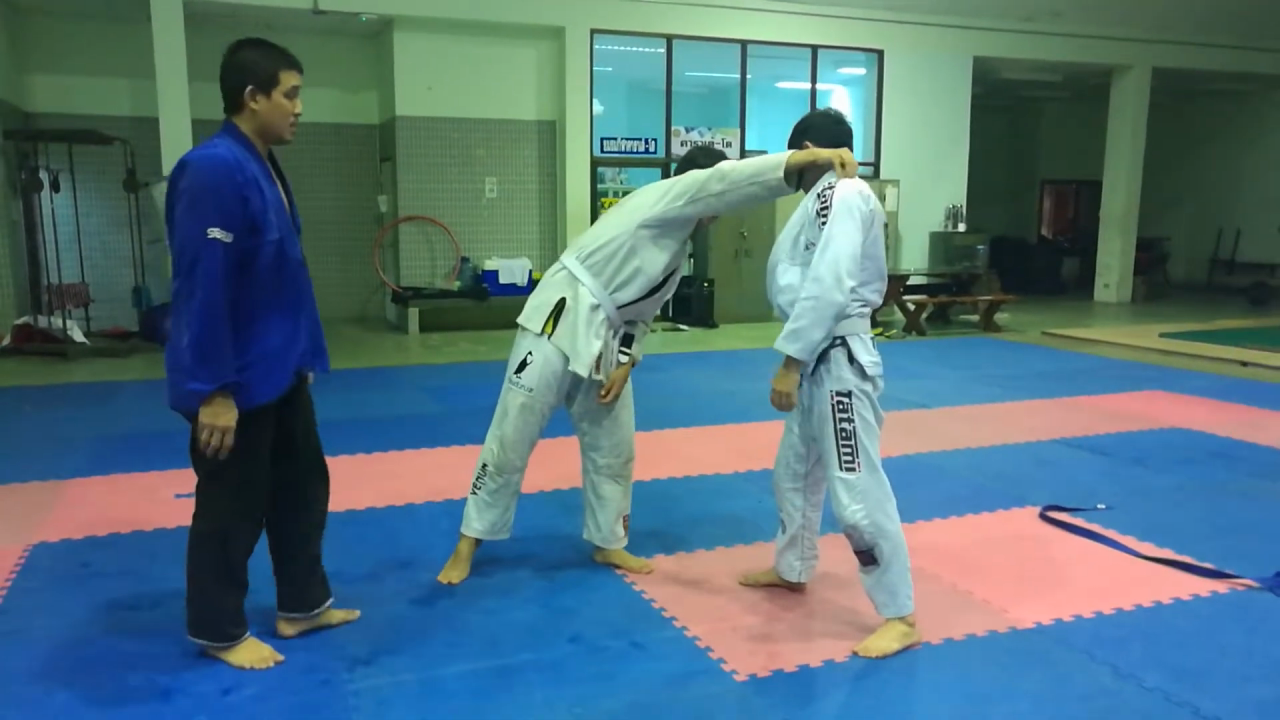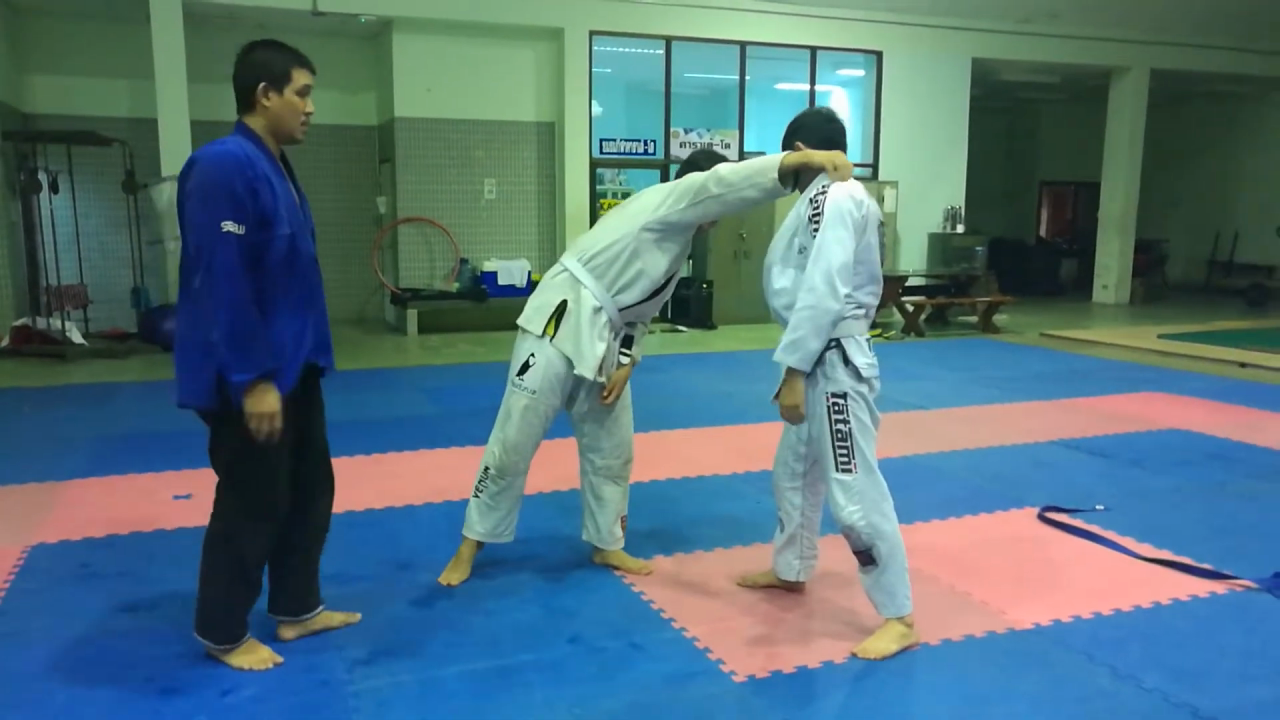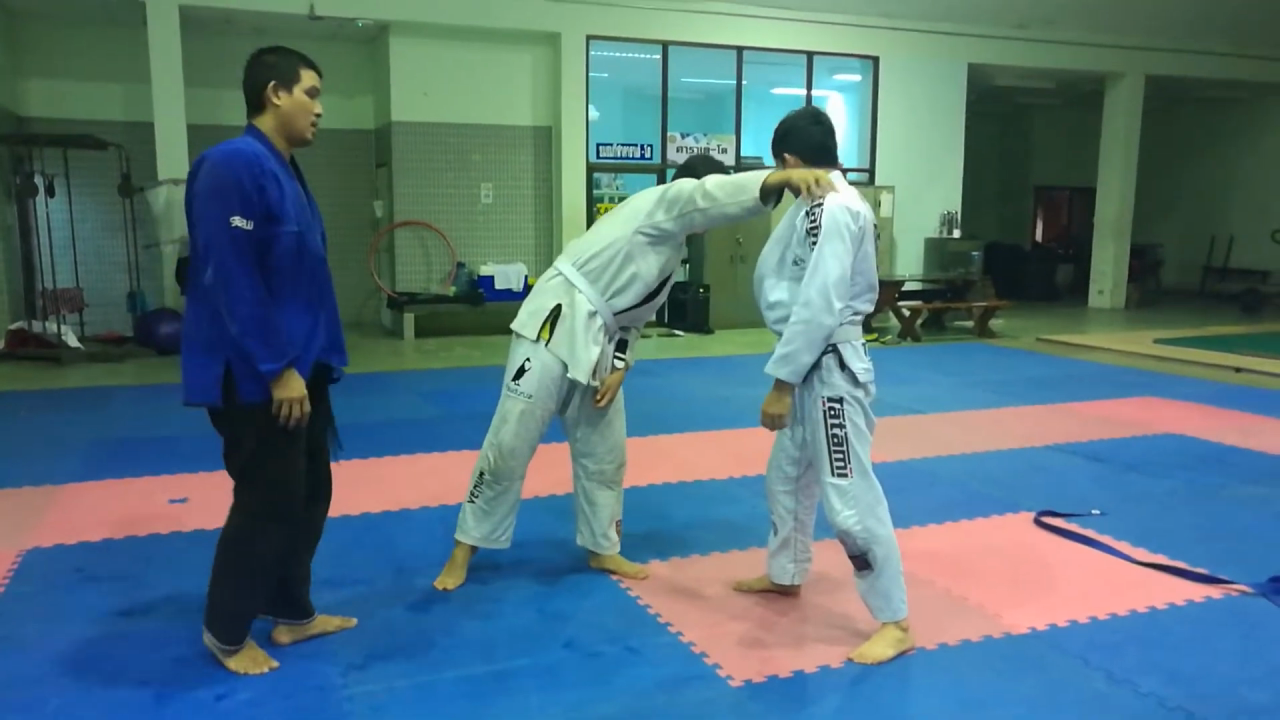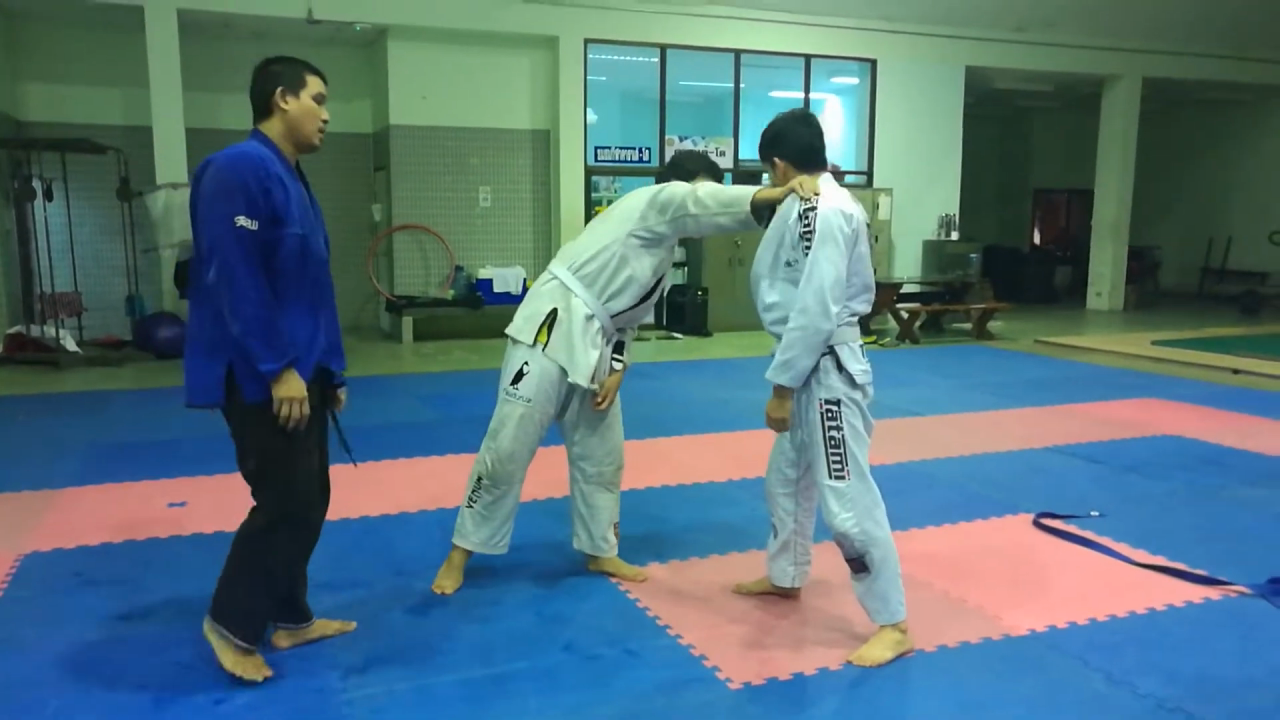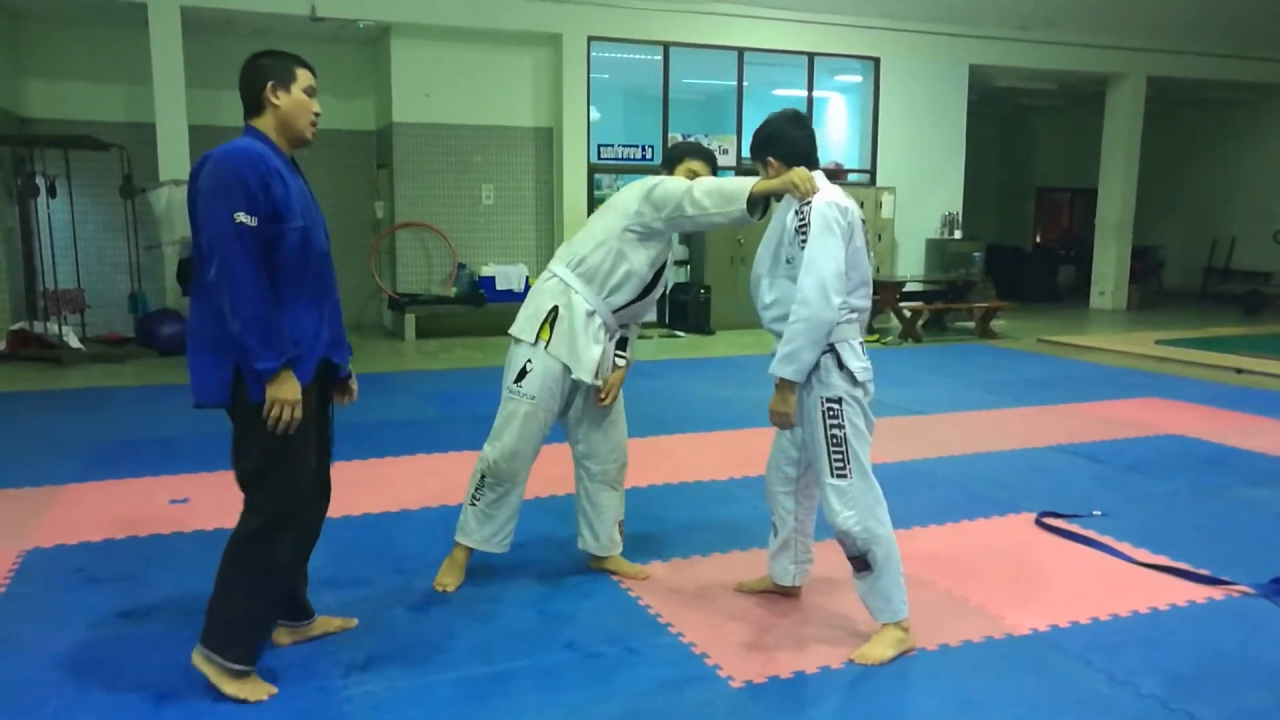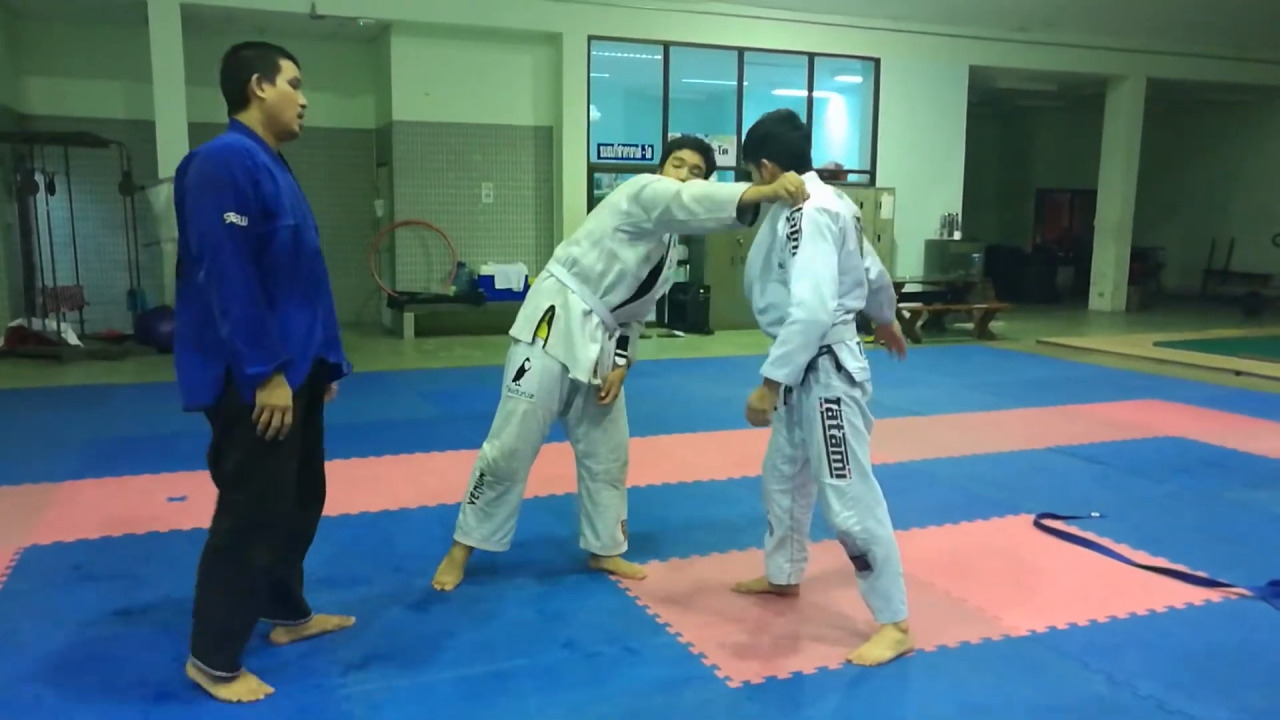
dt=0.2s
person 1, frame 1
left shoulder: (262, 166)
right shoulder: (214, 172)
right elbow: (202, 288)
left wrist: (295, 357)
right wrist: (213, 390)
left hip: (279, 366)
right hip: (236, 378)
left knee: (305, 482)
right knee: (234, 503)
left ankle: (301, 603)
right ankle: (218, 631)
person 1, frame 2
left shoulder: (272, 166)
right shoulder: (224, 168)
right elbow: (221, 283)
right wrist: (253, 378)
left hip: (292, 365)
right hip: (250, 374)
left knee: (311, 488)
right knee: (251, 502)
left ankle: (296, 608)
right ankle: (222, 631)
person 1, frame 3
left shoulder: (284, 171)
right shoulder: (234, 166)
right elbow: (232, 280)
right wrist: (275, 367)
left hip: (297, 364)
right hip: (255, 374)
left knee: (309, 494)
right knee: (269, 501)
left ankle: (290, 613)
right ankle: (227, 629)
person 1, frame 4
left shoulder: (290, 178)
right shoulder: (240, 169)
right elbow: (236, 280)
left wrist: (324, 370)
right wrist: (278, 367)
left hip: (298, 368)
right hip: (260, 375)
left knee: (307, 499)
right knee: (288, 502)
left ankle: (288, 617)
right ankle: (233, 623)
person 1, frame 5
left shoulder: (283, 171)
right shoulder: (237, 165)
right elbow: (237, 278)
left wrist: (334, 361)
right wrist: (275, 368)
left hip: (301, 367)
right hip: (265, 374)
left knee: (306, 500)
right knee: (279, 505)
left ankle: (289, 616)
right ankle: (224, 647)
person 1, frame 6
left shoulder: (268, 165)
right shoulder: (224, 163)
right elbow: (226, 279)
left wrist: (317, 361)
right wrist: (265, 373)
left hip: (291, 368)
right hip: (252, 378)
left knee: (300, 500)
right knee: (254, 511)
left ankle: (286, 613)
right ankle: (213, 656)
person 2, frame 1
left shoulder: (843, 195)
right shoulder: (833, 197)
left elbow: (827, 289)
left wrist: (787, 362)
left hip: (840, 360)
right hip: (818, 358)
left knee: (857, 489)
right knee: (796, 470)
left ankle: (900, 616)
right ankle: (793, 568)
person 2, frame 2
left shoulder: (835, 198)
right shoulder: (836, 197)
left elbow: (823, 295)
left wrist: (792, 373)
left hip: (834, 361)
right hip: (819, 358)
left knee: (854, 490)
right knee: (795, 471)
left ankle: (899, 616)
right ankle: (791, 568)
person 2, frame 3
left shoulder: (832, 209)
right shoulder: (825, 203)
left elbow: (817, 307)
left wrist: (780, 383)
left hip: (830, 368)
right hip: (812, 365)
left knee: (849, 496)
right knee: (788, 475)
left ankle: (895, 622)
right ankle: (785, 573)
person 2, frame 4
left shoulder: (824, 212)
right shoulder: (814, 205)
left elbow: (815, 313)
left wrist: (781, 387)
left hip: (828, 369)
right hip: (809, 367)
left knee: (846, 499)
right knee: (787, 478)
left ankle: (893, 624)
right ankle: (785, 576)
person 2, frame 5
left shoulder: (817, 207)
right shoulder: (814, 203)
left elbow: (817, 306)
left wrist: (784, 383)
left hip: (828, 368)
right hip: (811, 366)
left knee: (848, 497)
right knee: (787, 476)
left ankle: (895, 622)
right ankle: (786, 575)
person 2, frame 6
left shoulder: (807, 212)
right shoulder: (822, 199)
left elbow: (810, 310)
right elbow: (873, 270)
left wrist: (769, 382)
right wrist: (886, 318)
left hip: (825, 368)
right hip: (807, 367)
left knee: (849, 497)
right knee: (783, 475)
left ankle: (894, 622)
right ankle: (783, 574)
person 3, frame 1
left shoulder: (677, 246)
right shoulder: (663, 196)
right elbow: (728, 181)
left wrist: (624, 364)
right wrist: (812, 157)
left hip: (603, 341)
right hip: (559, 322)
left knee: (613, 447)
right knee: (512, 440)
left ankle: (607, 544)
right ankle: (467, 545)
person 3, frame 2
left shoulder: (676, 245)
right shoulder: (665, 199)
right elbow: (723, 185)
left wrist: (624, 365)
right wrist: (804, 158)
left hip: (602, 341)
right hip: (561, 323)
left knee: (611, 448)
right knee: (514, 442)
left ankle: (606, 545)
right ankle: (469, 547)
person 3, frame 3
left shoulder: (669, 251)
right shoulder: (660, 203)
right elbow: (711, 195)
left wrist: (619, 369)
right wrist: (784, 177)
left hip: (596, 345)
right hip: (555, 326)
left knee: (604, 453)
right knee: (509, 446)
left ankle: (602, 549)
right ankle: (464, 550)
person 3, frame 4
left shoulder: (661, 250)
right shoulder: (652, 202)
right elbow: (701, 204)
left wrist: (616, 370)
right wrist: (780, 192)
left hip: (592, 347)
right hip: (551, 331)
left knee: (601, 456)
right knee: (507, 451)
left ankle: (600, 552)
right ankle: (460, 555)
person 3, frame 5
left shoulder: (663, 247)
right shoulder: (647, 194)
right elbow: (698, 201)
left wrist: (618, 367)
right wrist: (775, 184)
left hip: (595, 344)
right hip: (554, 328)
left knee: (605, 454)
right knee: (511, 449)
left ankle: (603, 550)
right ankle: (462, 552)
person 3, frame 6
left shoulder: (668, 249)
right shoulder: (642, 191)
right elbow: (689, 202)
left wrist: (620, 365)
right wrist: (764, 191)
left hip: (597, 343)
right hip: (554, 326)
left knee: (607, 453)
right knee: (511, 446)
left ankle: (603, 549)
right ankle: (461, 549)
